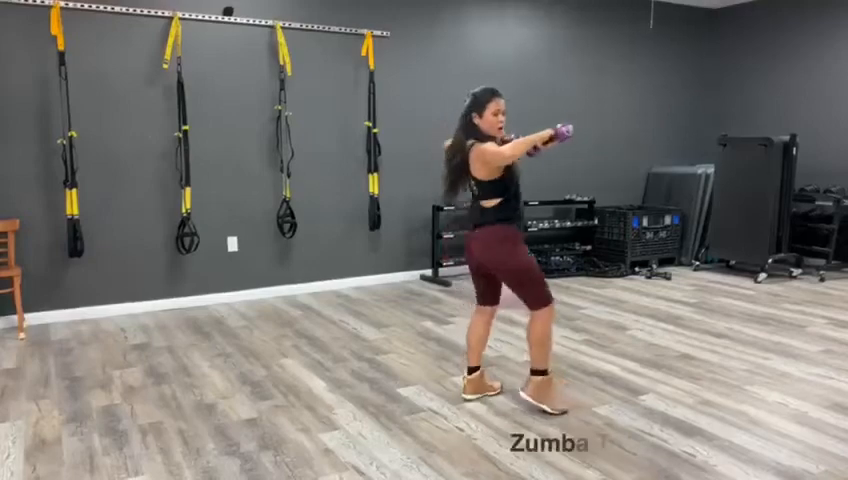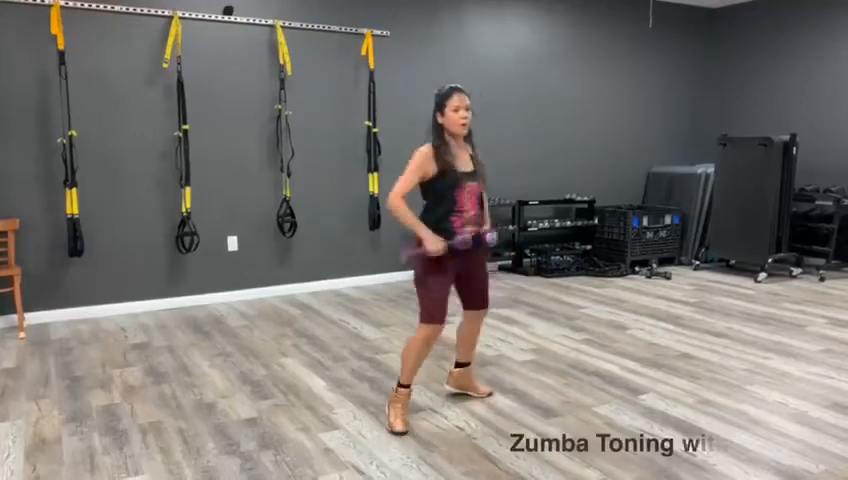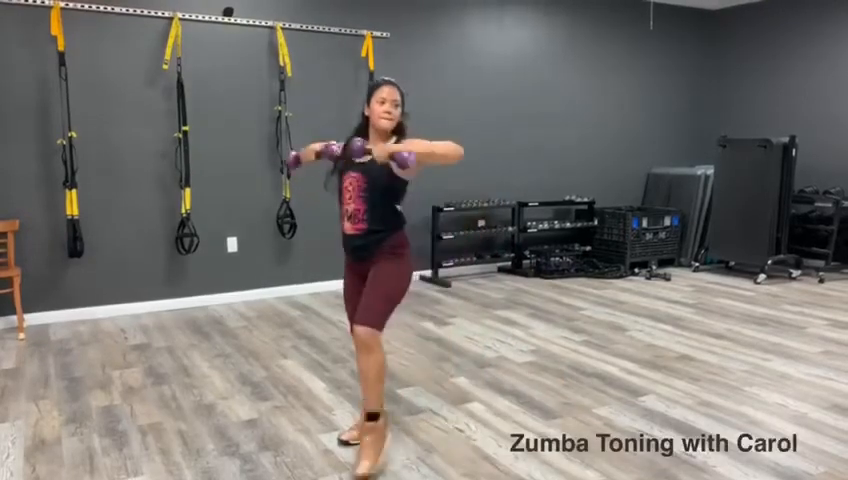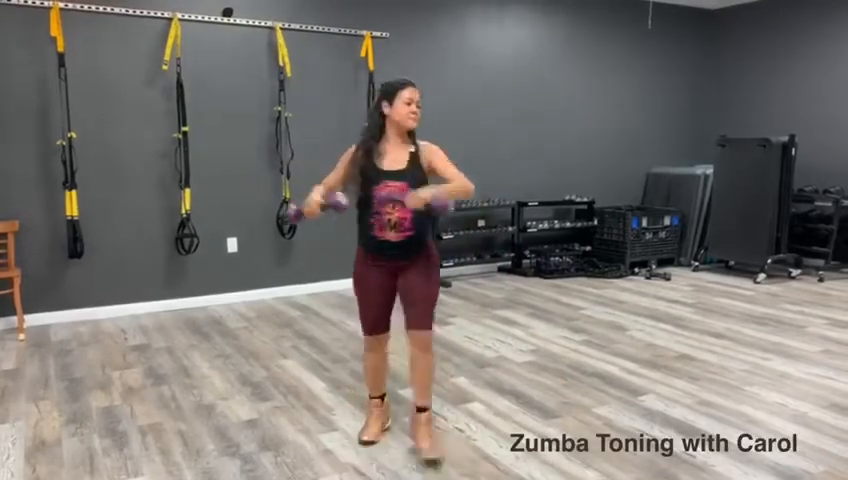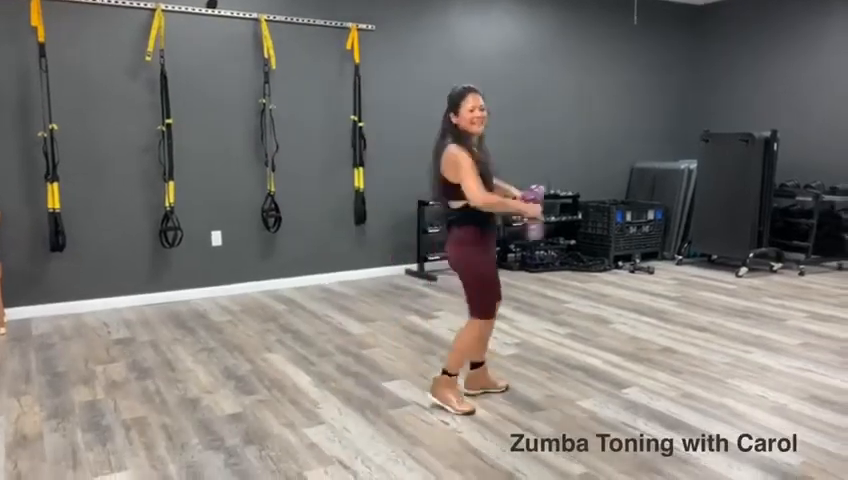
dt=0.7s
person 1, frame 1
left shoulder: (466, 147)
right shoulder: (486, 152)
right elbow: (508, 152)
right wrist: (543, 135)
left hip: (478, 240)
right hip: (501, 240)
left knee: (485, 307)
right knee: (543, 307)
left ankle: (474, 380)
right ankle: (538, 384)
person 1, frame 2
left shoulder: (473, 154)
right shoulder: (428, 154)
right elbow: (396, 199)
left wrist: (486, 224)
right wrist: (425, 235)
left hip: (471, 248)
right hip: (437, 252)
left knee: (477, 312)
right knee: (431, 327)
left ankle: (461, 374)
right ankle: (399, 397)
person 1, frame 3
left shoulder: (405, 149)
right shoulder: (351, 147)
left elbow: (454, 152)
right elbow: (325, 157)
left wrist: (397, 151)
right wrist: (313, 151)
left hip: (390, 256)
right hip: (355, 257)
left knee: (366, 334)
right knee: (361, 339)
left ankle: (374, 424)
right ankle: (371, 418)
person 1, frame 4
left shoulder: (425, 152)
right shoulder: (360, 153)
left elbow: (465, 188)
right elbow: (326, 188)
left wrist: (430, 193)
right wrist: (314, 199)
left hip: (418, 257)
right hip: (373, 259)
left knee: (422, 336)
right knee: (375, 338)
left ankle: (421, 421)
right ankle: (378, 407)
person 1, frame 5
left shoulder: (472, 148)
right shoulder: (456, 153)
left elbow: (487, 183)
right elbow: (479, 198)
left wrist: (512, 192)
right wrist: (523, 209)
left hip: (479, 240)
right hip: (467, 242)
left knee: (487, 308)
right knee: (482, 316)
left ankle: (476, 375)
right ankle: (444, 384)
